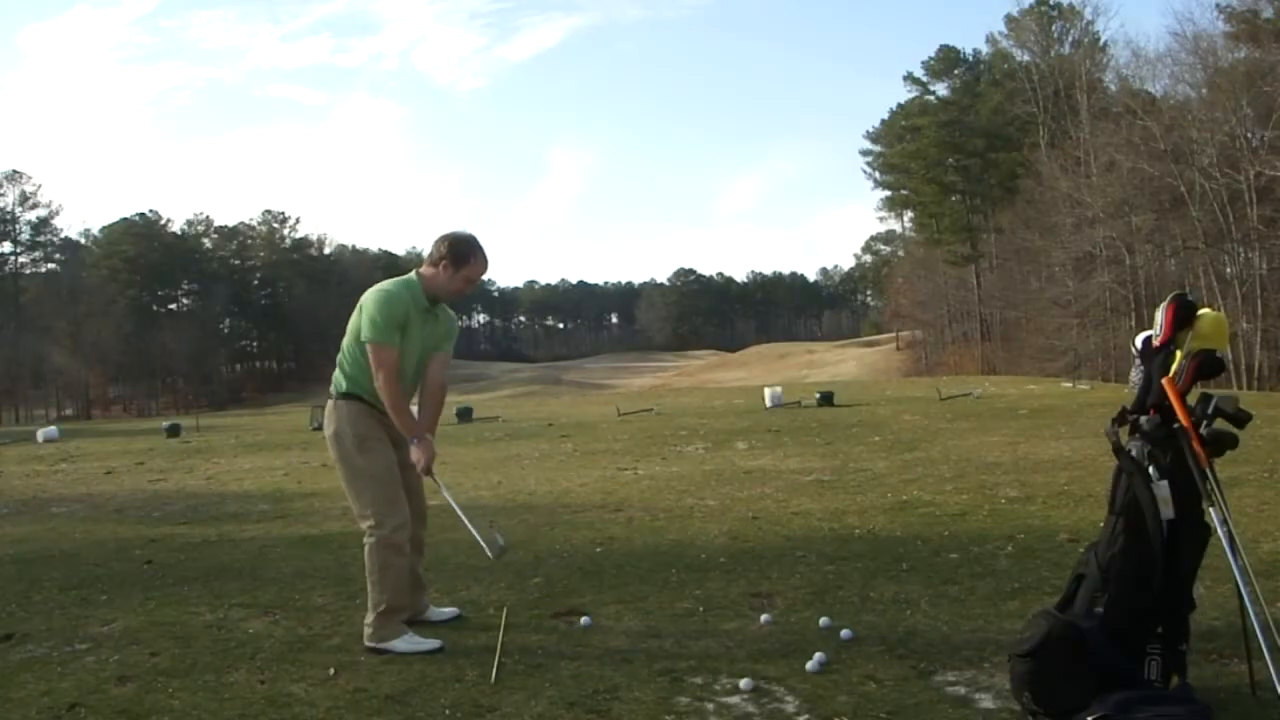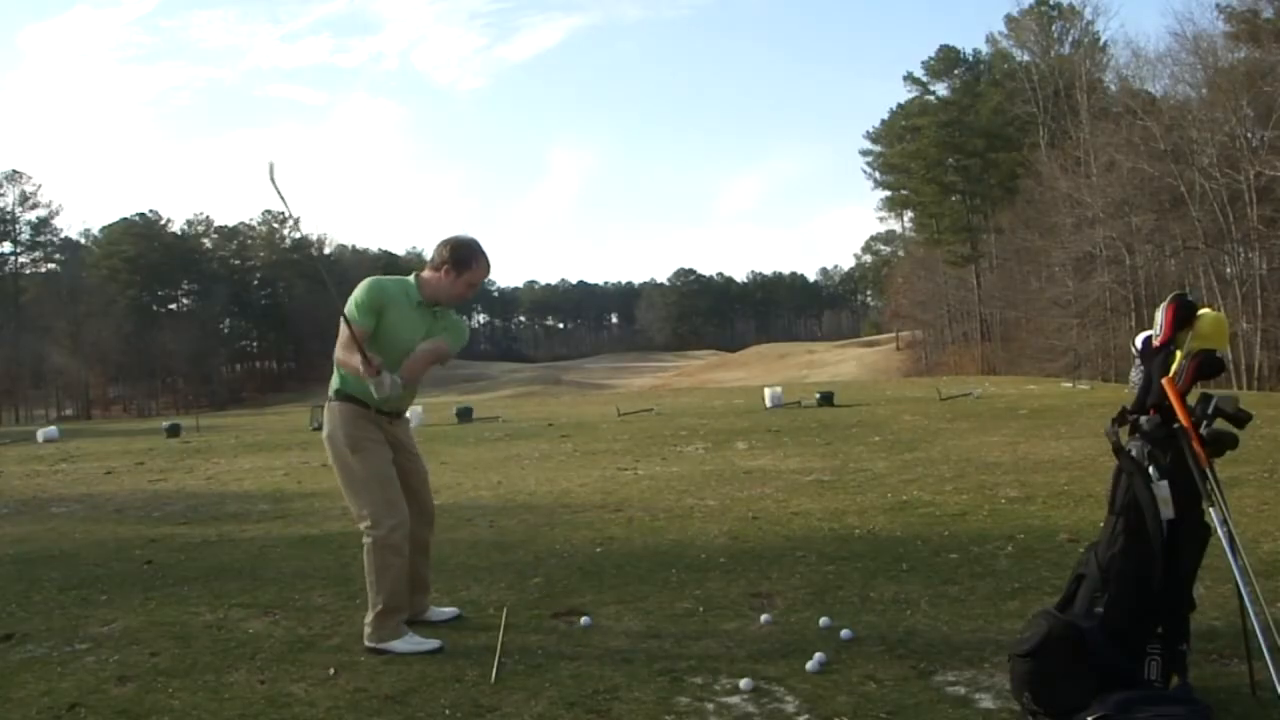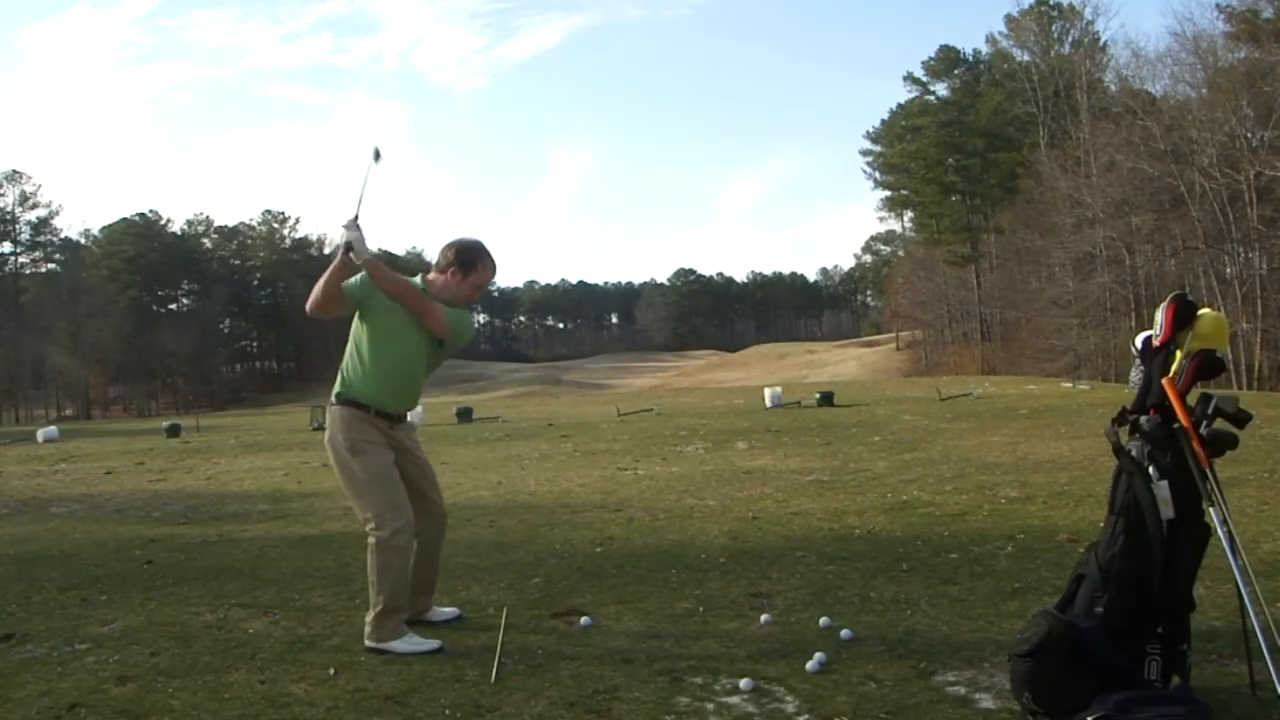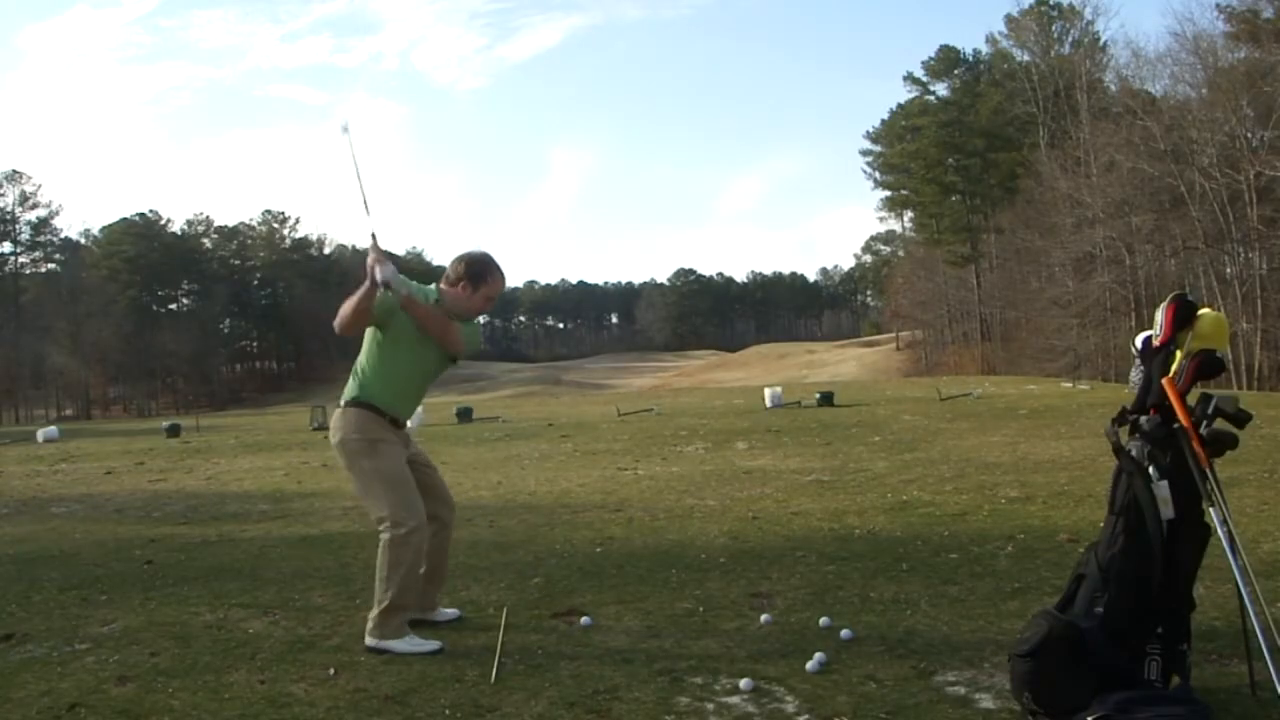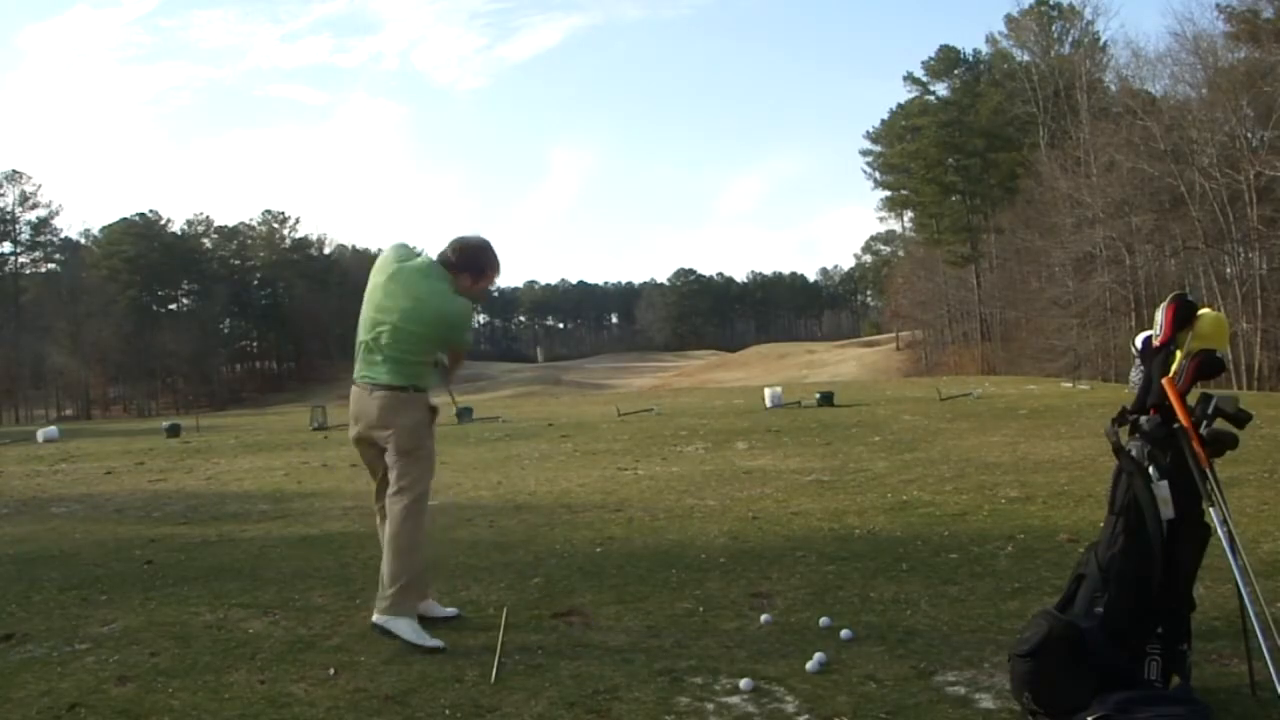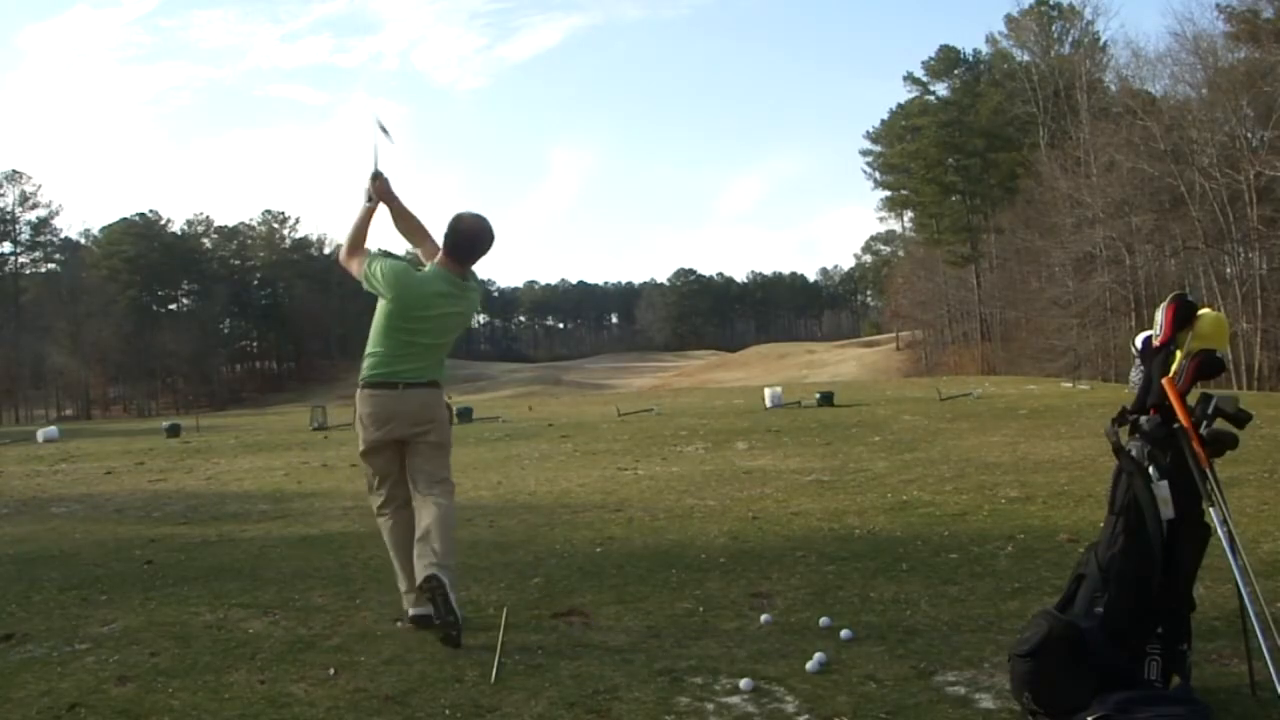
dt=0.2s
person 1, frame 1
left shoulder: (446, 320)
right shoulder: (386, 299)
left elbow: (434, 382)
right elbow: (385, 377)
left wrist: (425, 437)
right wrist: (417, 438)
left hip: (389, 419)
right hip: (355, 416)
left knee: (411, 516)
right knee: (387, 523)
left ankle: (411, 604)
right ankle: (384, 629)
person 1, frame 2
left shoulder: (455, 326)
right shoulder: (376, 291)
left elbow: (425, 358)
right elbow: (343, 352)
left wrist: (395, 380)
right wrist: (365, 364)
left hip: (392, 420)
right hip: (352, 418)
left knee: (419, 516)
right knee: (387, 523)
left ankle: (413, 604)
right ankle: (384, 630)
person 1, frame 3
left shoulder: (459, 323)
right shoulder: (373, 281)
left elbow: (416, 304)
right elbow: (317, 307)
left wrist: (367, 257)
right wrist: (345, 258)
left hip: (397, 424)
right hip: (354, 421)
left knee: (430, 516)
right knee: (392, 523)
left ankle: (416, 603)
right ankle: (384, 630)
person 1, frame 4
left shoulder: (467, 333)
right shoulder: (394, 296)
left elbow: (438, 327)
right elbow: (345, 324)
left wrist: (402, 289)
right wrist: (372, 284)
left hip: (393, 428)
right hip: (361, 424)
left knee: (439, 512)
right knee: (406, 521)
left ankle: (419, 603)
right ankle: (386, 629)
person 1, frame 5
left shoulder: (392, 260)
right shoulder: (457, 311)
right elbow: (450, 362)
left hip: (363, 400)
right hip: (402, 405)
left knee: (391, 499)
right knee: (408, 501)
left ankle: (411, 596)
right ankle: (395, 609)
person 1, frame 6
left shoulder: (400, 279)
right shoulder: (470, 293)
left elbow: (348, 258)
right elbow: (437, 255)
left wrist: (370, 203)
right wrist: (391, 200)
left hip: (375, 400)
right hip: (426, 402)
left knee: (390, 502)
right knee: (433, 491)
left ankle: (419, 600)
right ankle: (435, 574)
